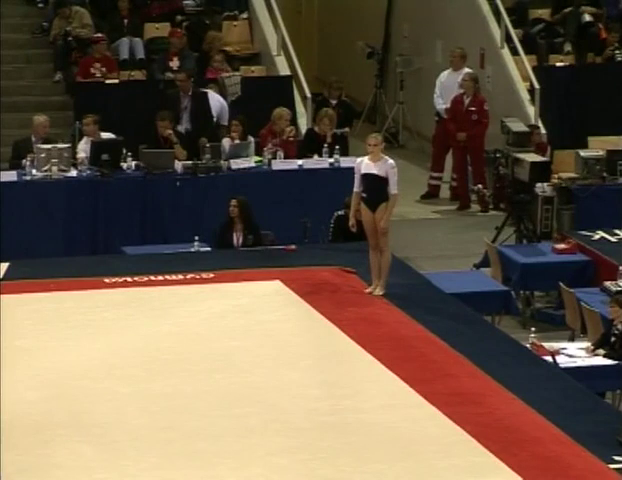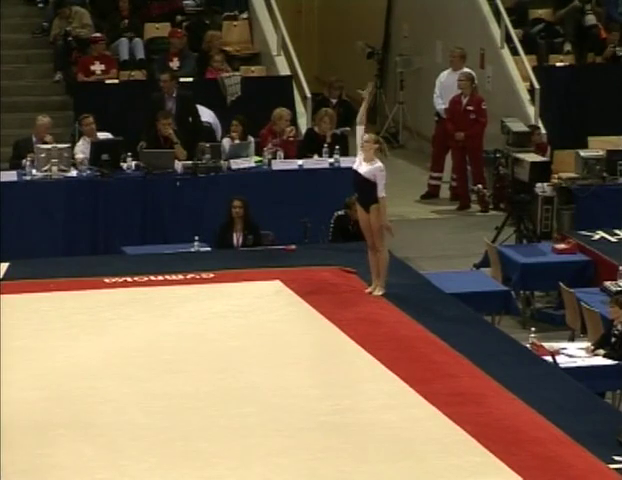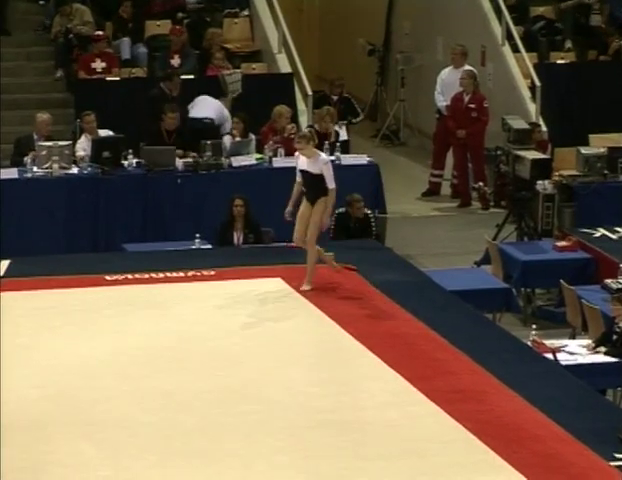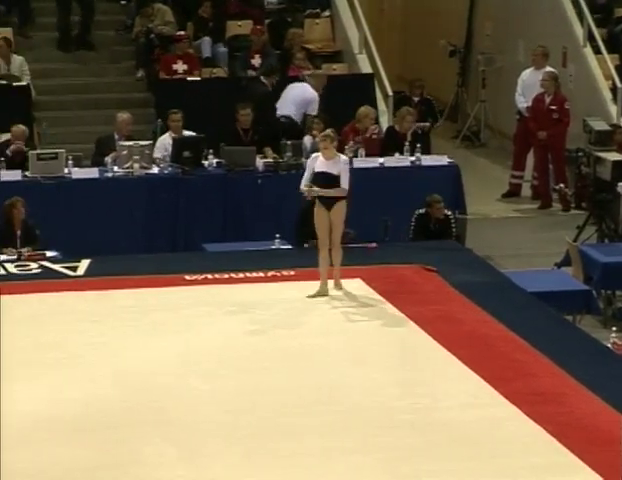
dt=1s
person 1, frame 1
left shoulder: (389, 164)
right shoulder: (360, 163)
left elbow: (393, 193)
right elbow: (357, 190)
left wrist: (387, 218)
right wrist: (352, 215)
left hip: (381, 205)
right hip: (366, 205)
left knee: (383, 246)
right knee: (372, 245)
left ankle: (382, 284)
right ankle: (374, 282)
person 1, frame 2
left shoulder: (378, 167)
right shoulder: (360, 156)
left elbow: (381, 195)
right elbow: (360, 124)
left wrist: (385, 220)
right wrist: (366, 101)
left hip: (374, 207)
right hip: (361, 205)
left knee: (379, 246)
right knee: (370, 245)
left ankle: (381, 284)
right ankle: (374, 282)
person 1, frame 3
left shoulder: (323, 160)
right shoulder: (299, 157)
left elbow: (332, 188)
left wrist: (327, 215)
right wrist: (291, 204)
left hip: (321, 200)
right hip: (307, 199)
left knee: (310, 239)
right knee: (298, 239)
left ankle: (308, 280)
right ankle: (326, 258)
person 1, frame 4
left shoulder: (342, 161)
right shoulder: (314, 159)
left elbow: (344, 190)
right elbow: (304, 184)
left wrist: (322, 191)
right wrist: (306, 190)
left hip: (337, 203)
right hip: (320, 203)
left knee: (335, 243)
right knee: (323, 244)
left ankle: (336, 277)
right ankle: (323, 286)
person 2, frame 1
right shoulder: (444, 75)
right elbow: (437, 95)
right wrist: (443, 109)
right hip: (443, 117)
right knee: (437, 152)
right ankle: (433, 188)
person 2, frame 2
left shoulder: (469, 75)
right shoulder: (443, 75)
right elbow: (436, 95)
right wrist: (443, 109)
right hip: (442, 117)
right knee: (437, 153)
right ankle: (433, 188)
person 2, frame 3
left shoulder: (470, 72)
right shoulder: (444, 72)
right elbow: (438, 92)
right wrist: (444, 105)
right hip: (444, 114)
right knee: (438, 150)
left ankle: (457, 187)
right ankle: (434, 186)
person 2, frame 4
right shoulder: (525, 74)
right elbow: (518, 93)
right wrist: (525, 107)
right hip: (524, 116)
right knee: (518, 151)
left ankle: (537, 188)
right ankle: (515, 187)
person 3, frame 1
left shoulder: (480, 101)
right shoulder: (456, 99)
left elbow: (484, 124)
right elbow: (450, 120)
left wrist: (468, 135)
right wrist: (455, 133)
left hip: (475, 142)
right hip: (458, 141)
left knee: (478, 170)
right knee: (460, 171)
left ankle: (483, 202)
right ankle: (464, 201)
person 3, frame 2
left shoulder: (478, 100)
right shoulder: (454, 100)
left elbow: (482, 123)
right elbow: (449, 120)
left wrist: (466, 134)
right wrist: (454, 133)
left hip: (473, 142)
right hip: (456, 141)
left knee: (477, 170)
right knee: (459, 171)
left ankle: (483, 202)
right ankle: (464, 201)
person 3, frame 3
left shoulder: (480, 99)
right shoulder: (456, 98)
left elbow: (484, 121)
right elbow: (450, 117)
left wrist: (467, 132)
right wrist: (455, 130)
left hip: (475, 139)
right hip: (458, 139)
left knee: (478, 167)
right knee: (460, 168)
left ankle: (484, 199)
right ankle: (465, 198)
person 3, frame 4
left shoulder: (561, 100)
right shoulder: (537, 99)
left elbow: (565, 122)
right elbow: (531, 119)
left wrist: (548, 133)
right wrist: (537, 132)
left hip: (556, 140)
right hip: (539, 140)
left knee: (559, 169)
right knee: (541, 169)
left ankle: (565, 201)
right ankle: (545, 200)
